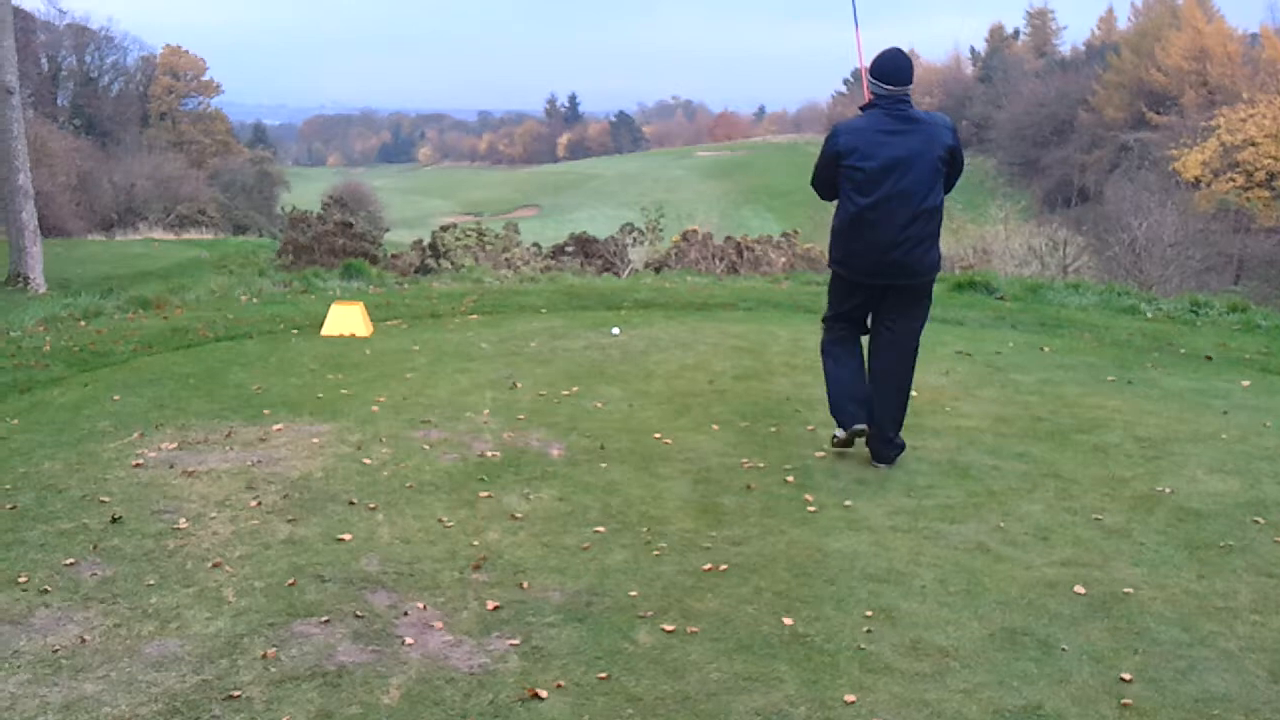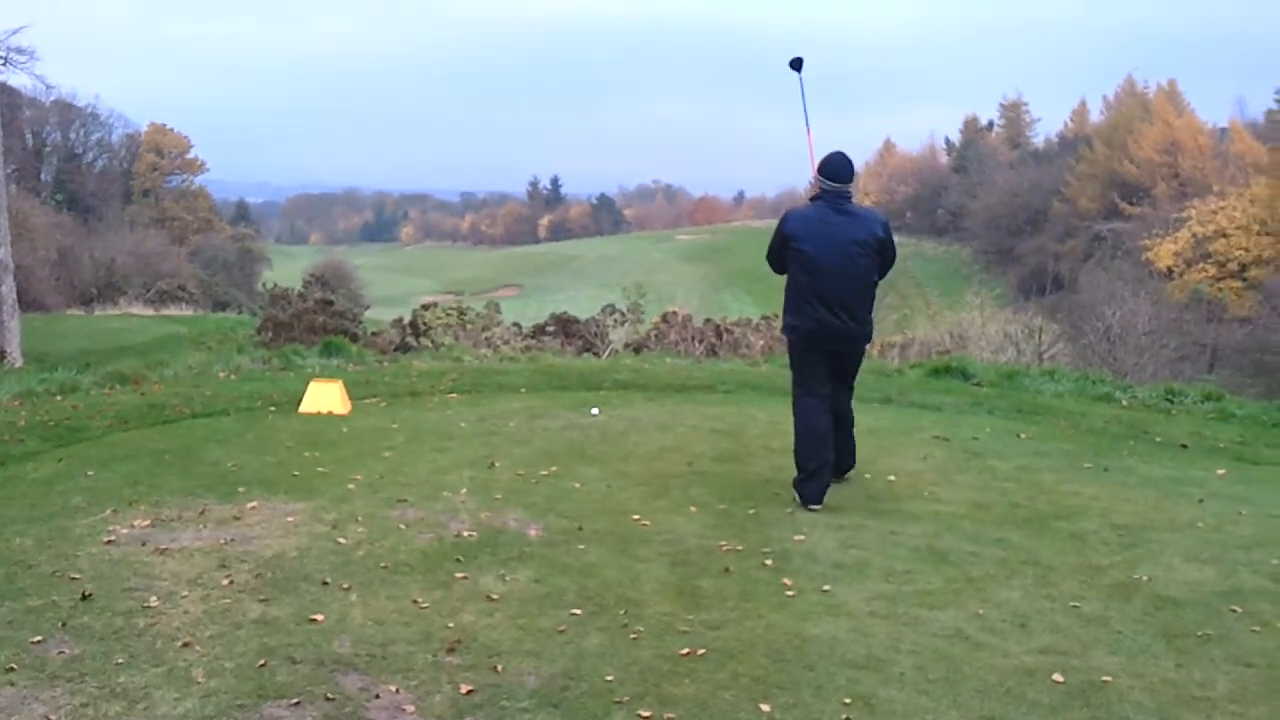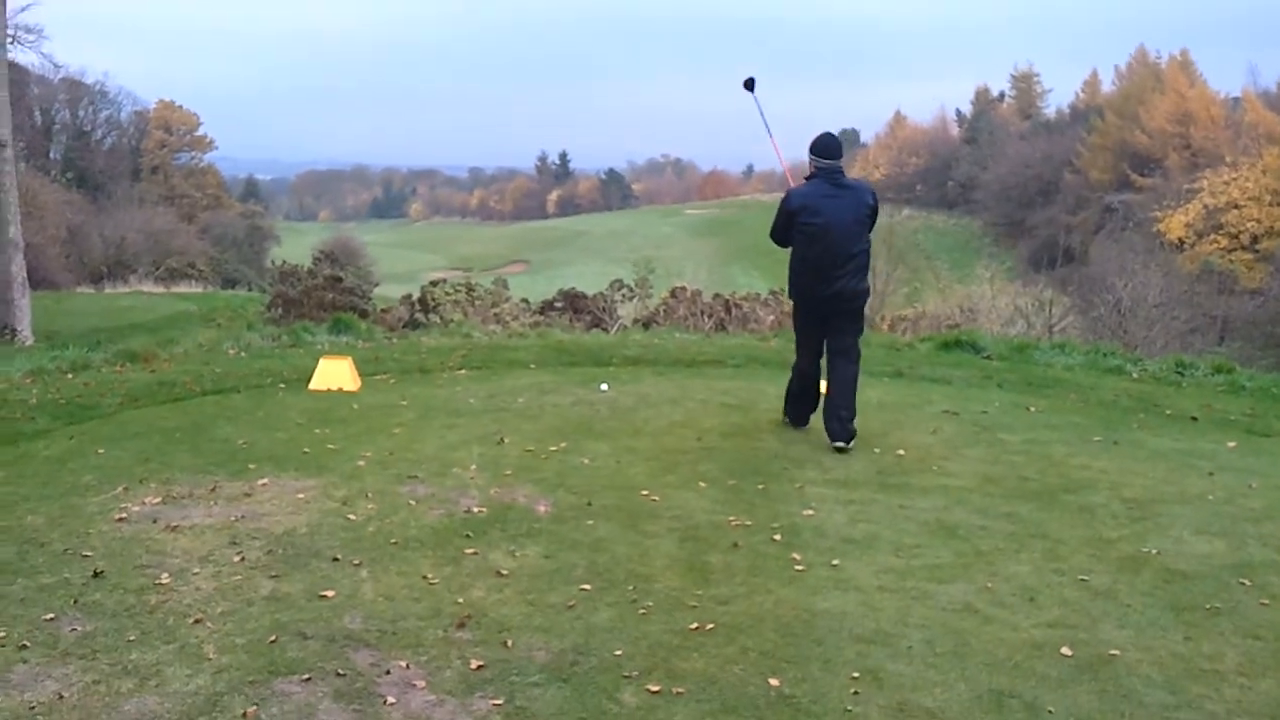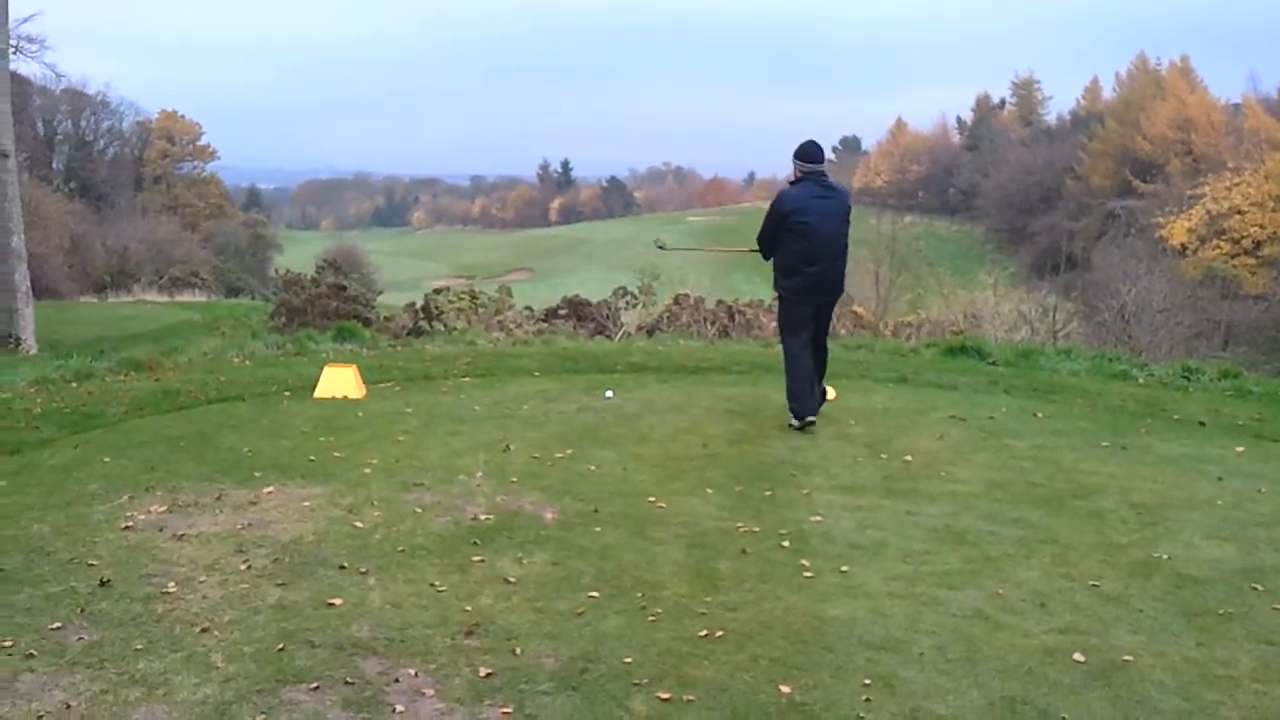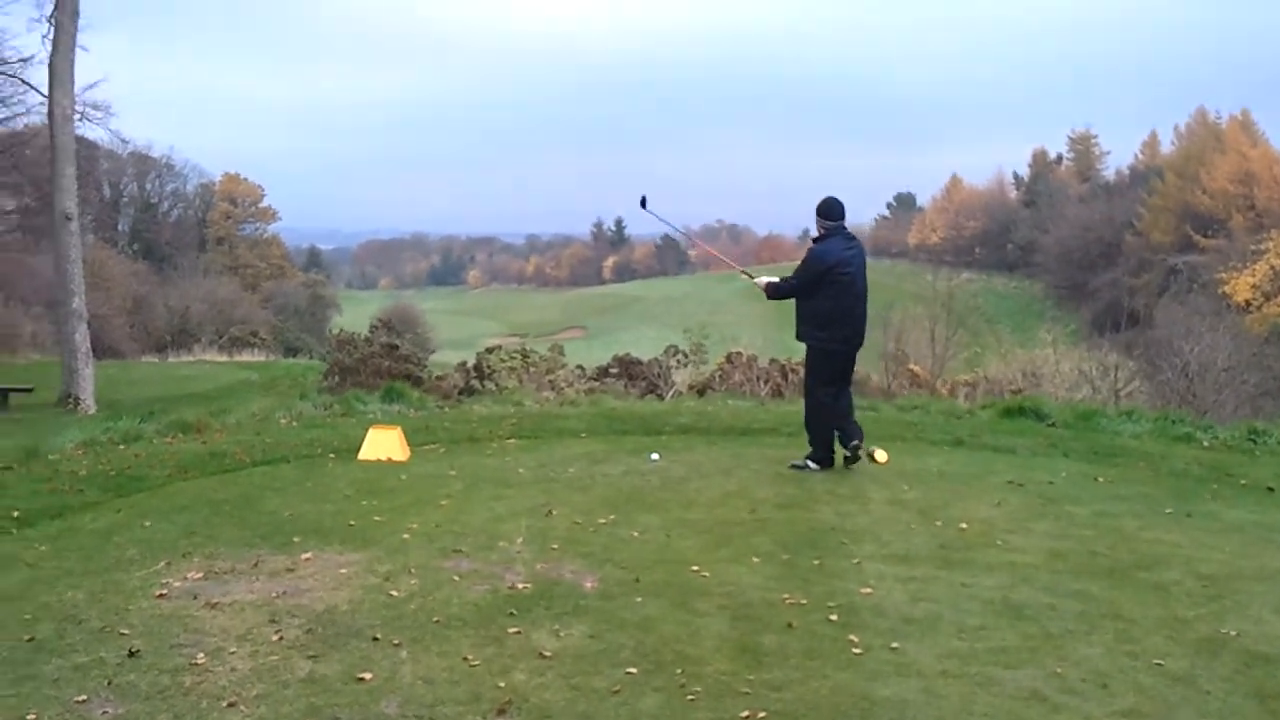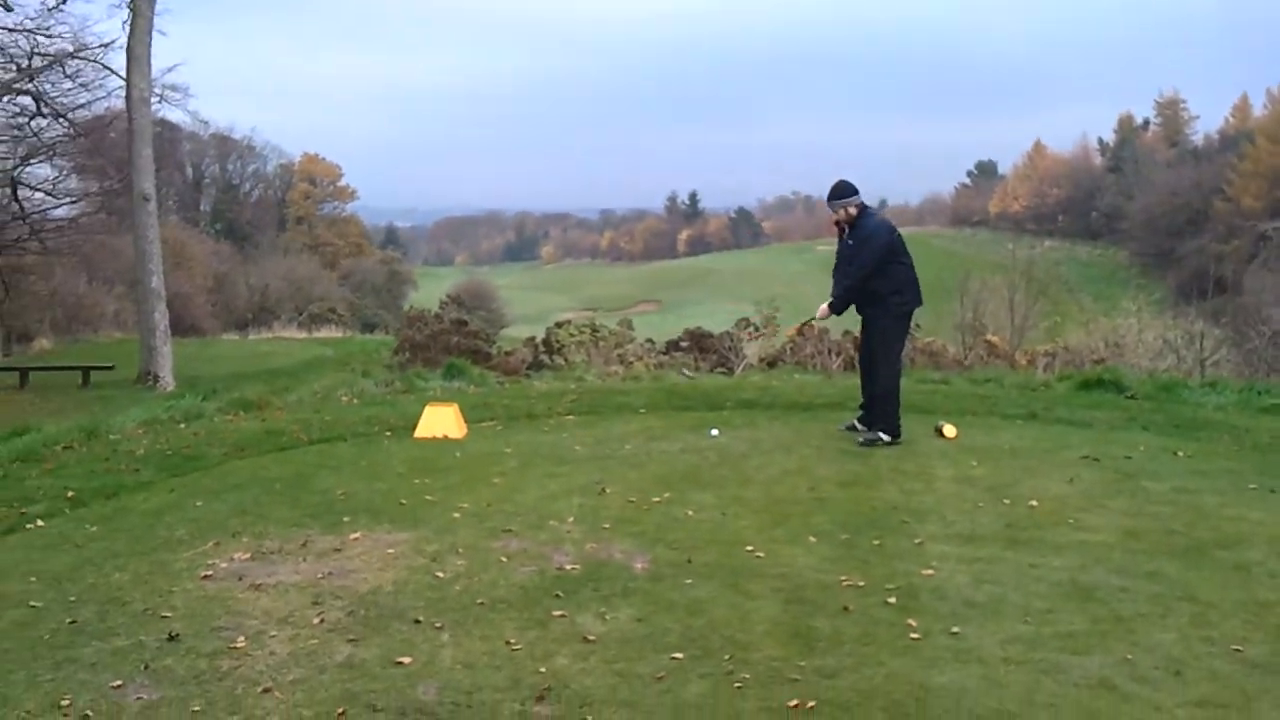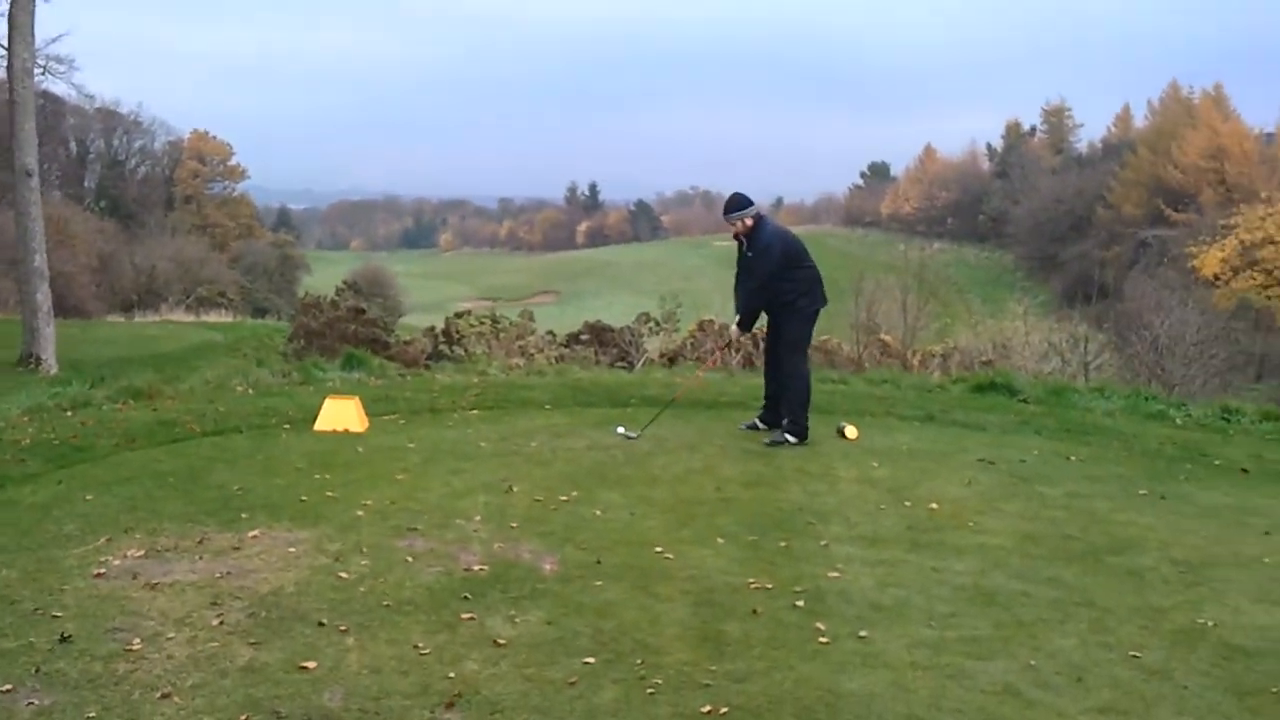
dt=0.7s
person 1, frame 1
left shoulder: (846, 133)
right shoulder: (942, 130)
left elbow: (823, 188)
right elbow: (949, 181)
left hip: (856, 259)
right hip: (915, 263)
left knee: (841, 332)
right knee: (896, 348)
left ankle: (852, 418)
right ankle: (885, 444)
person 1, frame 2
left shoulder: (794, 220)
right shoulder: (875, 223)
left elbow: (776, 263)
right elbow: (884, 267)
left hip: (806, 328)
right hip: (853, 329)
left knee: (811, 402)
right knee: (840, 395)
left ankle: (812, 489)
right ankle: (840, 466)
person 1, frame 3
left shoulder: (797, 197)
right shoulder: (865, 193)
left elbow: (779, 237)
left hip: (809, 292)
right hip: (850, 292)
left knee: (807, 353)
right knee: (845, 357)
left ankle: (797, 414)
right ankle: (841, 430)
person 1, frame 4
left shoulder: (787, 198)
right shoulder: (842, 197)
left elbow: (766, 240)
left wrist: (770, 252)
left hip: (795, 285)
right hip: (830, 284)
left knee: (796, 343)
right knee: (817, 340)
left ankle: (803, 411)
right ankle: (813, 397)
person 1, frame 5
left shoulder: (821, 253)
right shoulder: (854, 247)
left elbow: (797, 286)
left wrist: (769, 286)
right wrist: (781, 281)
left hip: (826, 335)
right hip: (851, 333)
left knee: (819, 394)
right knee: (840, 388)
left ankle: (821, 456)
right ankle: (851, 438)
person 1, frame 6
left shoulder: (875, 229)
right shoulder: (849, 229)
left elbow: (859, 274)
right elbow: (843, 269)
left wrist: (834, 306)
right wrist: (834, 300)
left hip: (895, 303)
right hip: (874, 303)
left knee: (885, 363)
right knee: (869, 360)
left ankle: (888, 428)
right ankle: (870, 417)
person 1, frame 7
left shoulder: (771, 239)
right shoulder: (748, 237)
left elbow: (760, 285)
right elbow: (744, 278)
left wrist: (743, 324)
right wrist: (740, 314)
left hip: (802, 302)
right hip: (782, 303)
left knee: (793, 361)
right knee: (774, 358)
left ankle: (796, 429)
right ankle: (771, 416)
